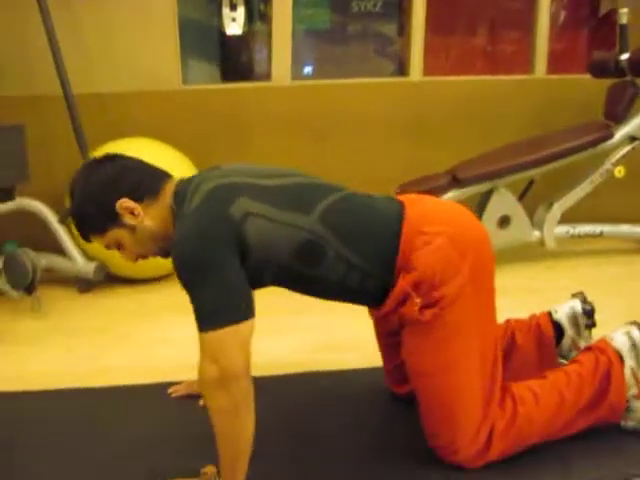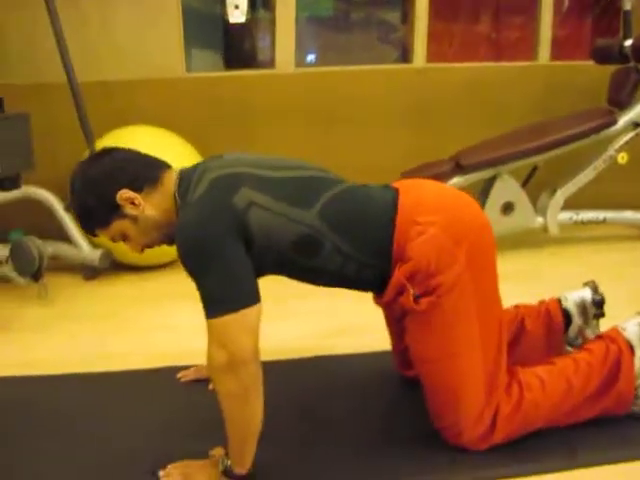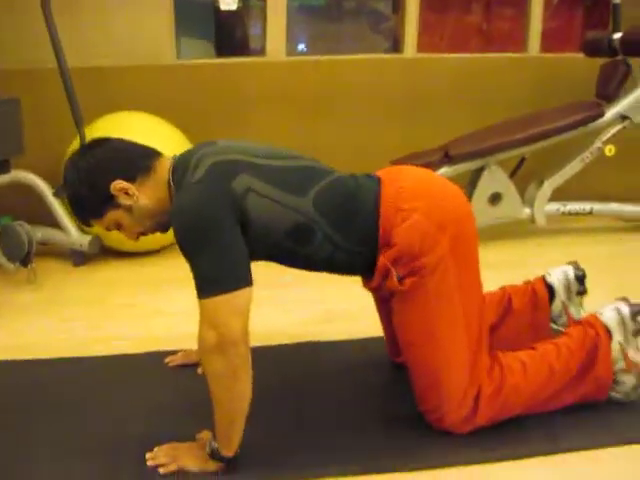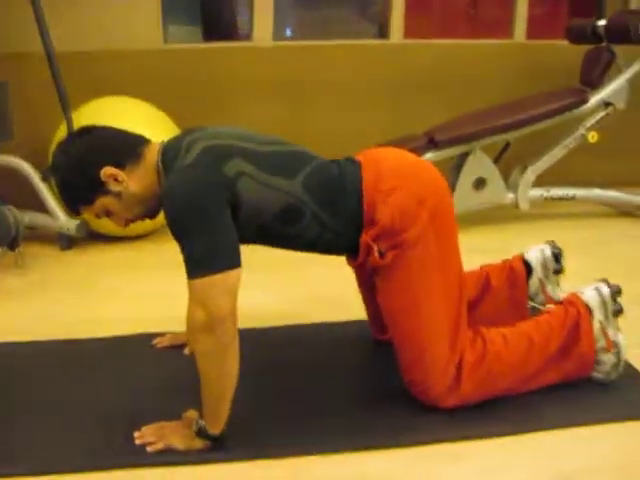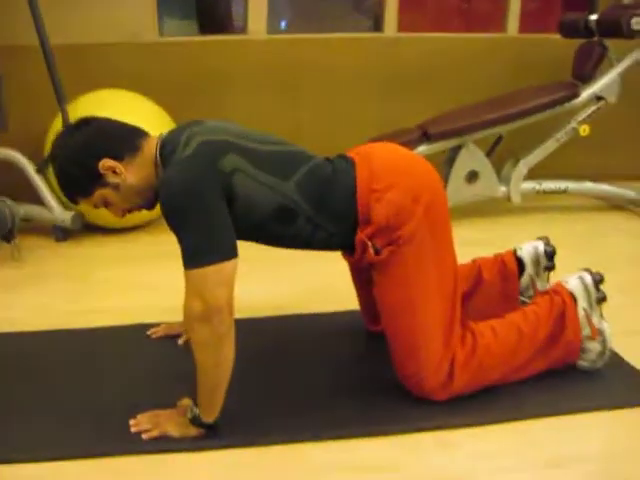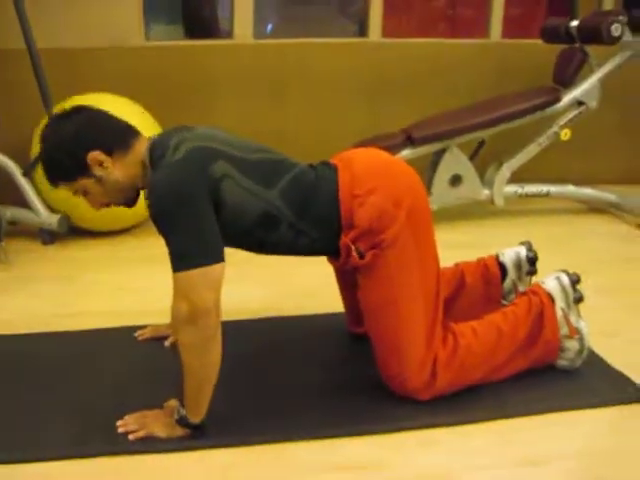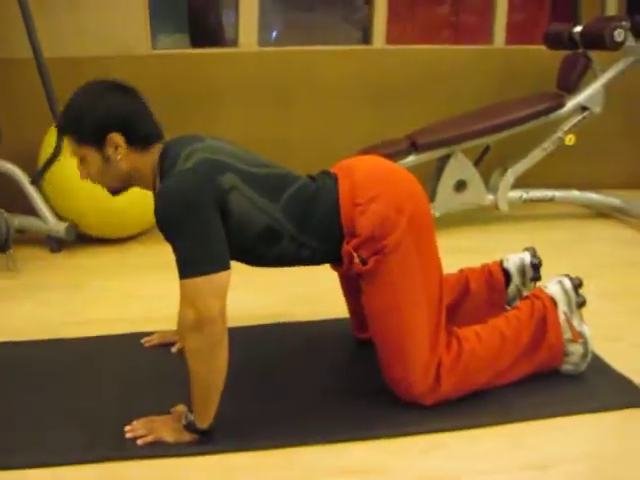
dt=0.2s
person 1, frame 1
left shoulder: (197, 236)
right shoulder: (207, 198)
left elbow: (228, 374)
right wrist: (214, 377)
left hip: (435, 259)
right hip: (420, 230)
right knee: (410, 383)
right ankle: (552, 332)
person 1, frame 2
left shoulder: (201, 225)
right shoulder: (210, 186)
left elbow: (238, 359)
right wrist: (224, 360)
left hip: (433, 245)
right hip: (424, 212)
left knee: (472, 420)
right knee: (419, 367)
right ankle: (561, 318)
person 1, frame 3
left shoulder: (196, 208)
right shoulder: (202, 170)
left elbow: (227, 339)
right wrist: (215, 347)
left hip: (418, 228)
right hip: (406, 198)
left knee: (455, 402)
right knee: (411, 350)
right ankle: (547, 296)
person 1, frame 4
left shoulder: (187, 190)
right shoulder: (188, 156)
left elbow: (216, 318)
left wrist: (207, 428)
right wrist: (202, 327)
left hip: (400, 204)
right hip: (385, 179)
left knee: (440, 377)
right knee: (393, 329)
left ankle: (584, 322)
right ankle: (524, 274)
person 1, frame 5
left shoulder: (183, 183)
right shoulder: (184, 149)
left elbow: (214, 310)
left wrist: (200, 416)
right wrist: (196, 318)
left hip: (394, 202)
right hip: (378, 176)
left knee: (431, 371)
right knee: (386, 321)
left ankle: (568, 313)
right ankle: (517, 269)
person 1, frame 6
left shoulder: (172, 185)
right shoulder: (173, 151)
left elbow: (202, 313)
left wrist: (187, 418)
right wrist: (182, 320)
left hip: (377, 206)
right hip: (361, 180)
left knee: (414, 372)
right knee: (369, 325)
left ankle: (547, 314)
right ankle: (500, 273)
person 1, frame 7
left shoulder: (180, 194)
right shoulder: (184, 157)
left elbow: (208, 320)
left wrist: (195, 424)
right wrist: (188, 329)
left hip: (378, 214)
right hip: (364, 188)
left knee: (419, 377)
right knee: (373, 329)
left ankle: (549, 317)
right ankle: (505, 279)
